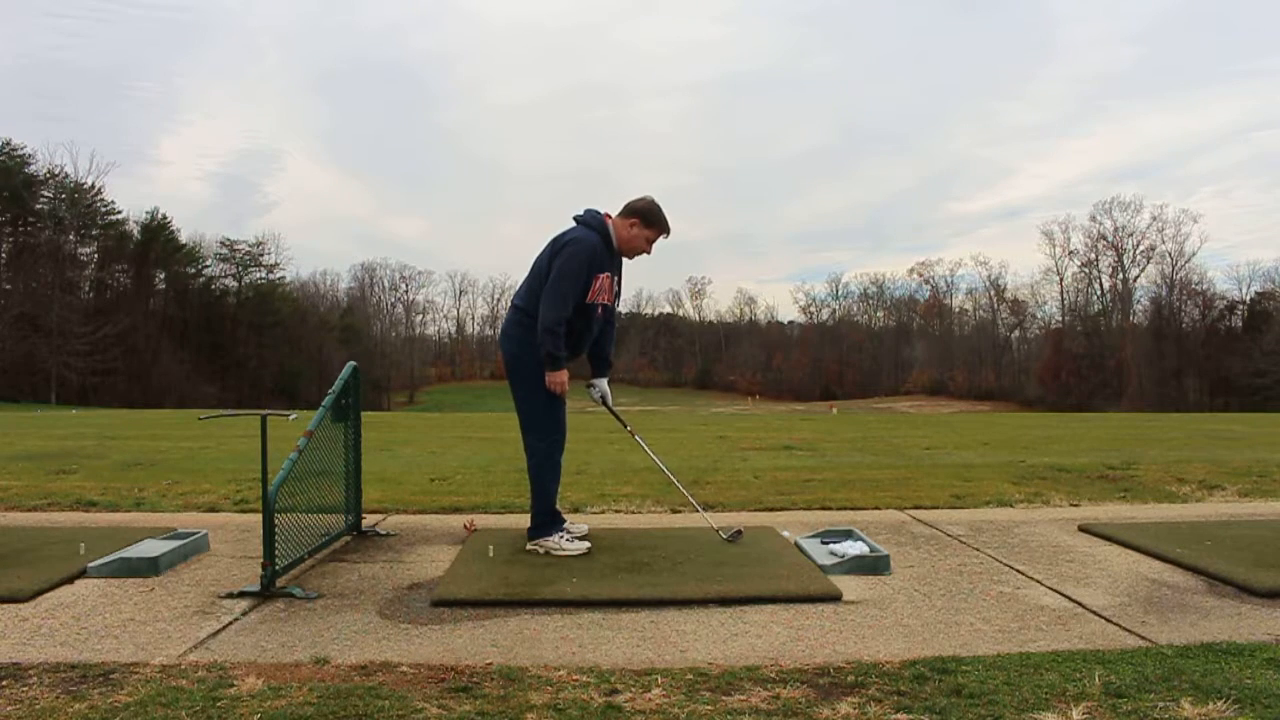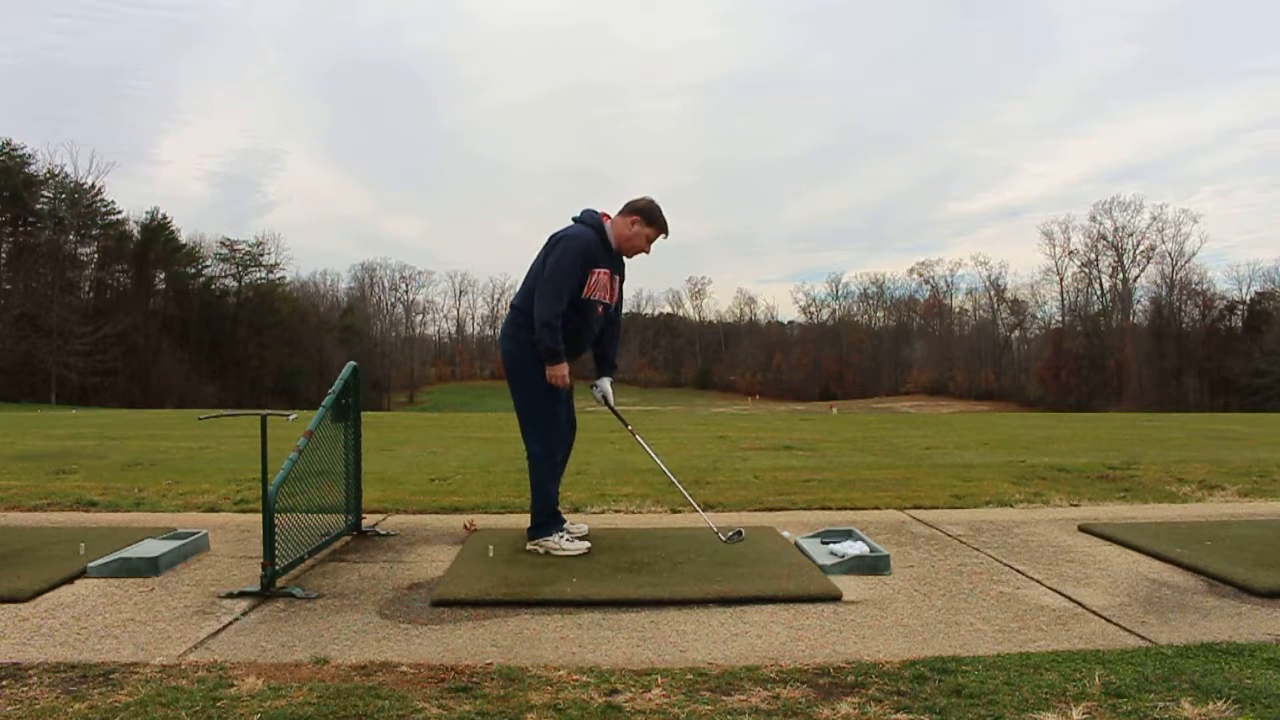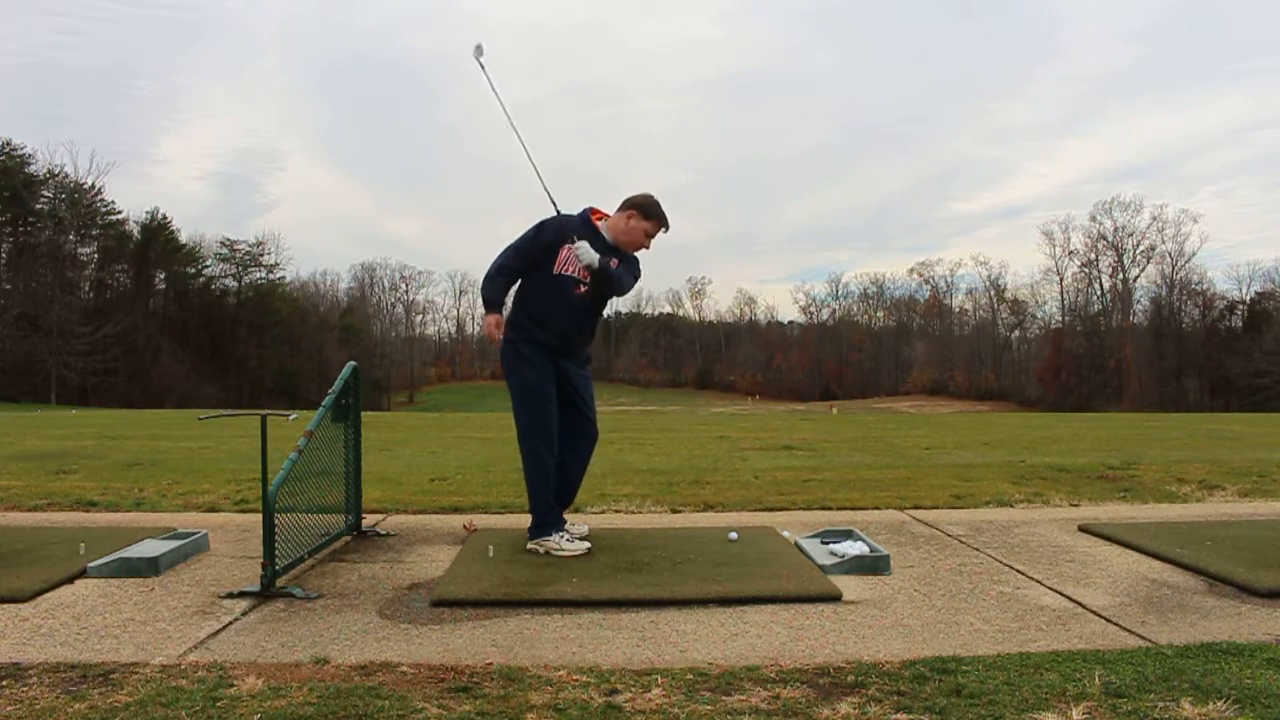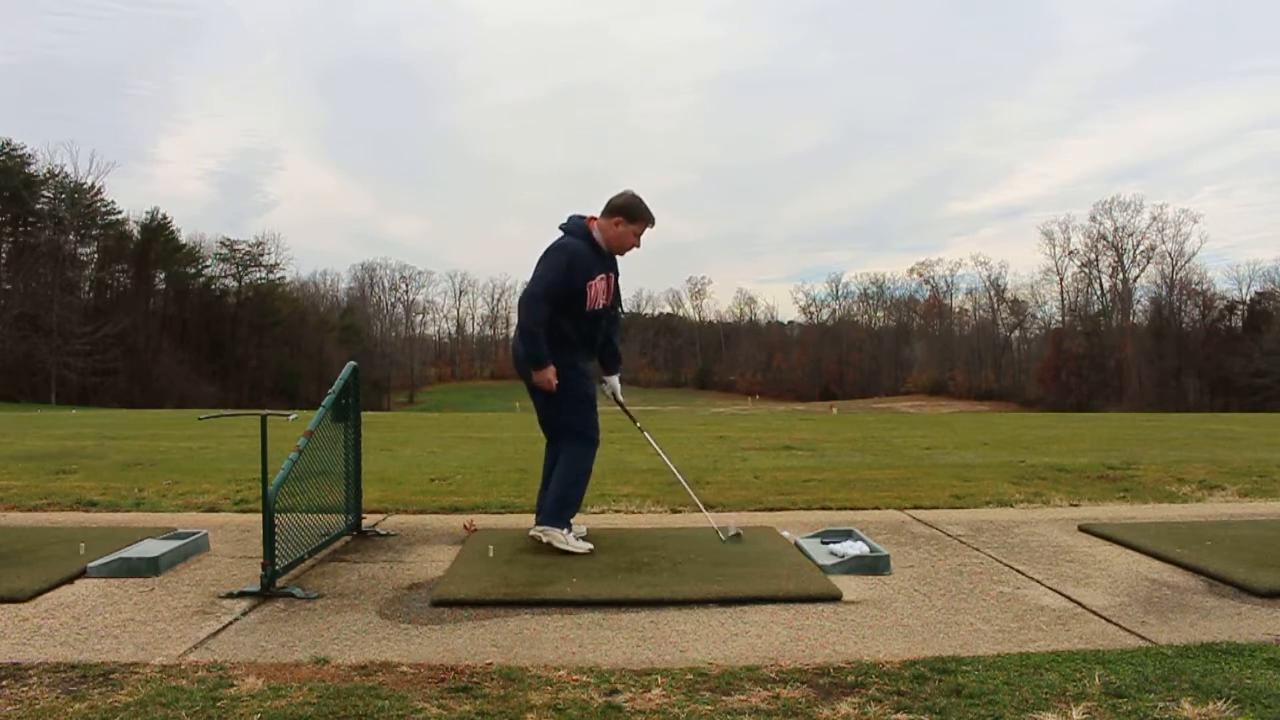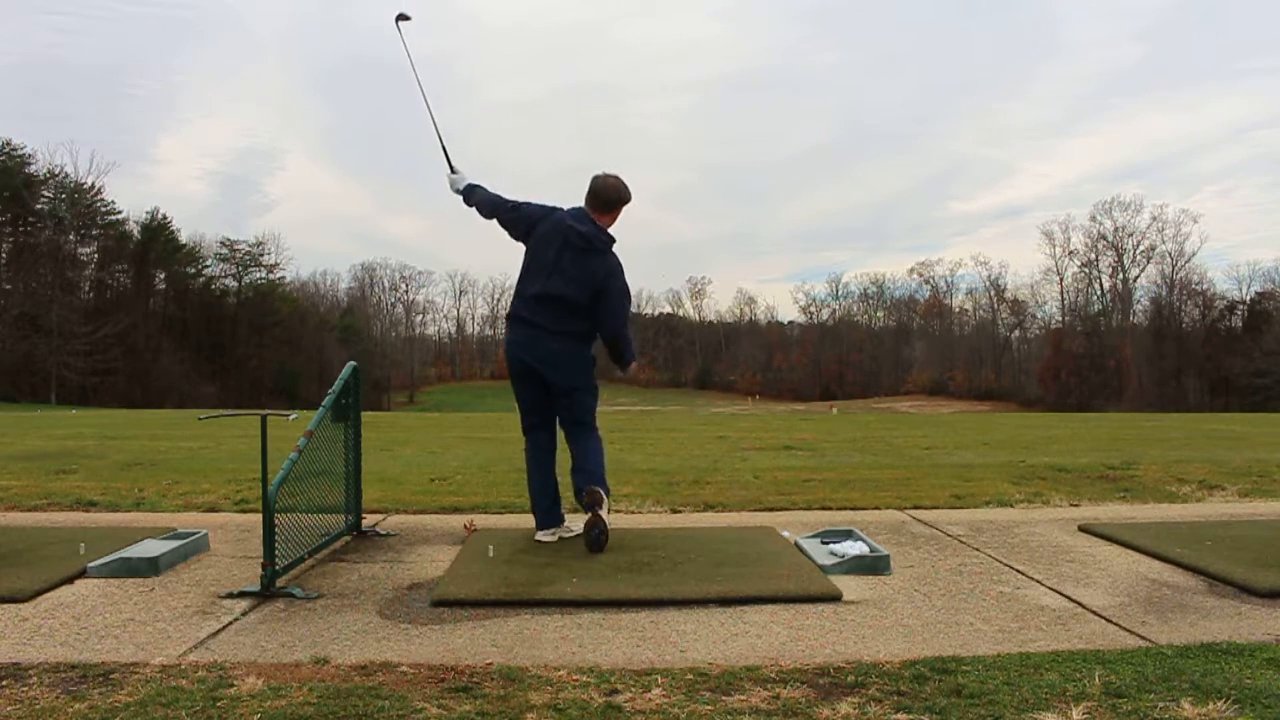
dt=0.7s
person 1, frame 1
left shoulder: (610, 256)
right shoulder: (582, 245)
left elbow: (605, 319)
right elbow: (553, 306)
left wrist: (600, 373)
right wrist: (555, 363)
left hip: (546, 350)
right hip: (529, 345)
left knee: (552, 435)
right knee: (545, 436)
left ankle: (549, 519)
right ankle: (543, 531)
person 1, frame 2
left shoulder: (614, 262)
right shoulder: (578, 242)
left elbow: (610, 320)
right elbow: (548, 301)
left wrist: (604, 373)
right wrist: (555, 357)
left hip: (552, 353)
right hip: (529, 347)
left knee: (563, 433)
right knee: (546, 436)
left ankle: (549, 518)
right ankle: (543, 531)
person 1, frame 3
left shoulder: (627, 263)
right shoulder: (559, 229)
left elbow: (614, 286)
right elbow: (508, 263)
left wrist: (596, 262)
right wrist: (493, 307)
left hip: (572, 356)
right hip: (527, 347)
left knee: (583, 434)
right knee: (540, 437)
left ankle: (553, 516)
right ankle: (543, 530)
person 1, frame 4
left shoulder: (606, 259)
right shoulder: (571, 253)
left elbow: (608, 316)
right elbow: (531, 304)
left wrist: (611, 369)
right wrist: (541, 362)
left hip: (565, 359)
right hip: (549, 363)
left knee: (563, 436)
right knee: (581, 437)
left ankle: (551, 516)
right ankle: (553, 522)
person 1, frame 5
left shoulder: (546, 221)
right shoulder: (606, 264)
left elbow: (499, 206)
right elbow: (613, 326)
left wrist: (466, 187)
right wrist: (626, 360)
left hip: (521, 344)
right hip: (566, 354)
left knee: (538, 433)
right knee: (582, 430)
left ankle: (548, 522)
right ankle: (593, 491)
